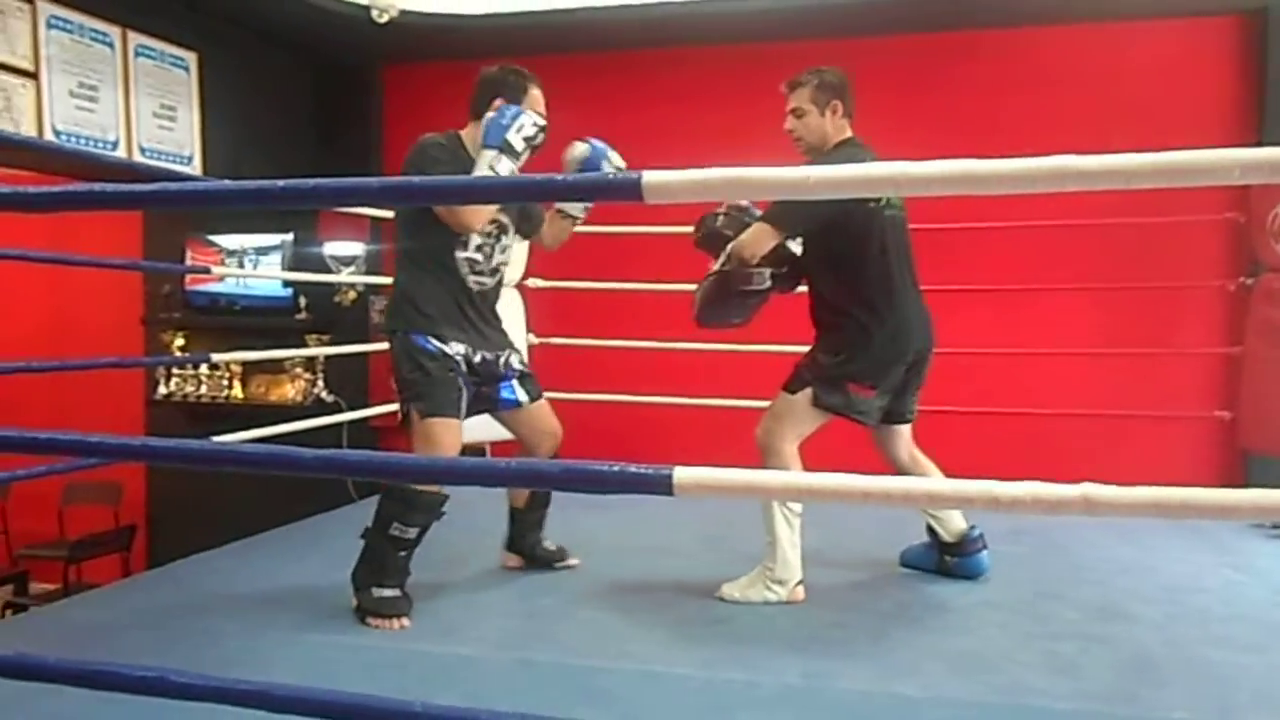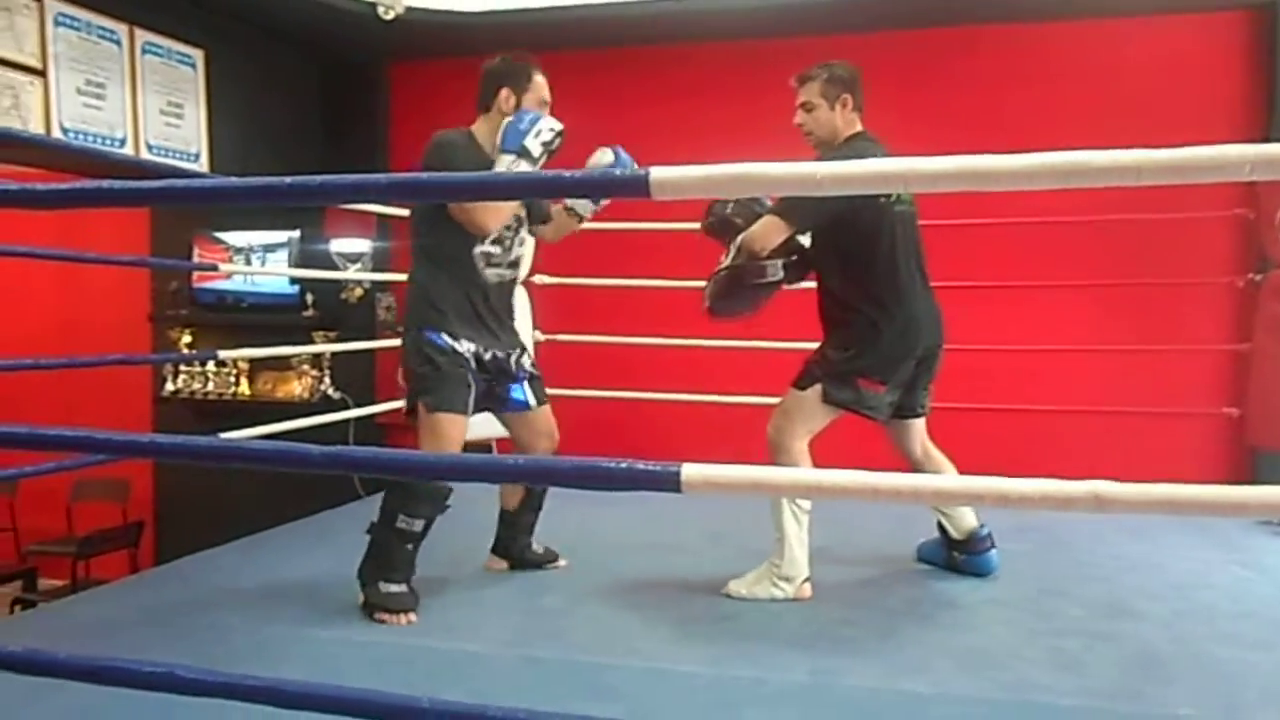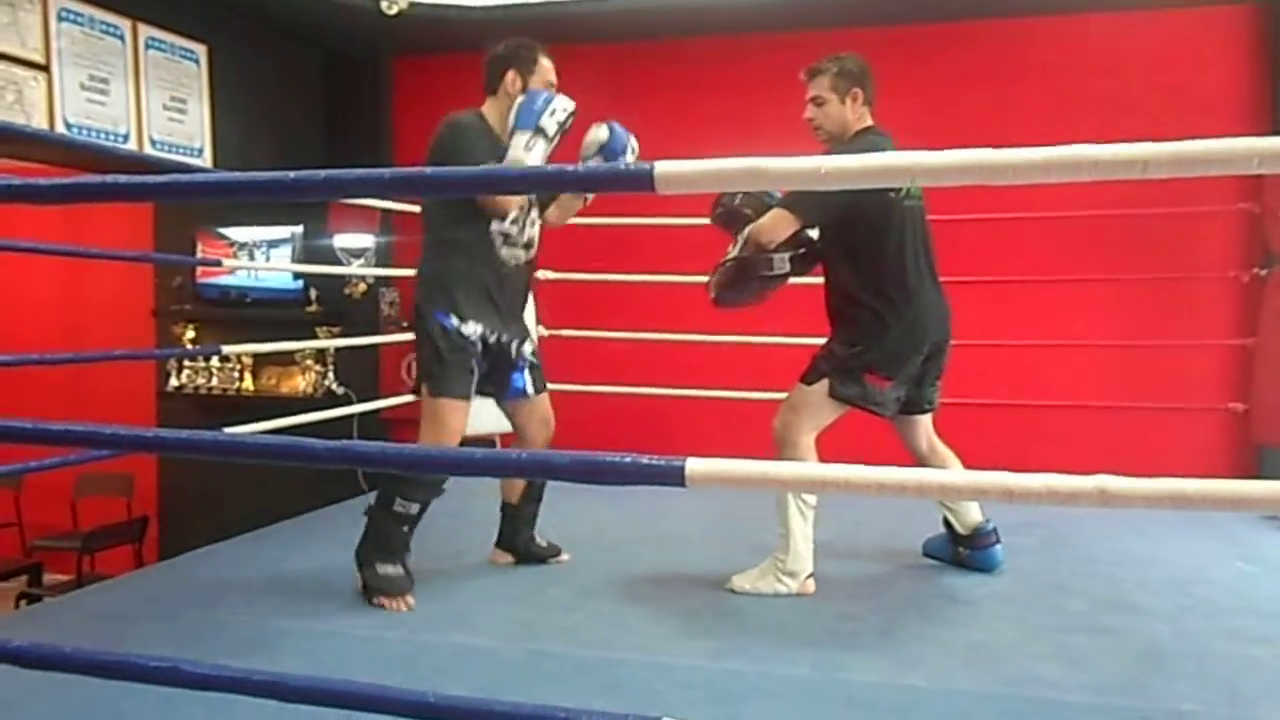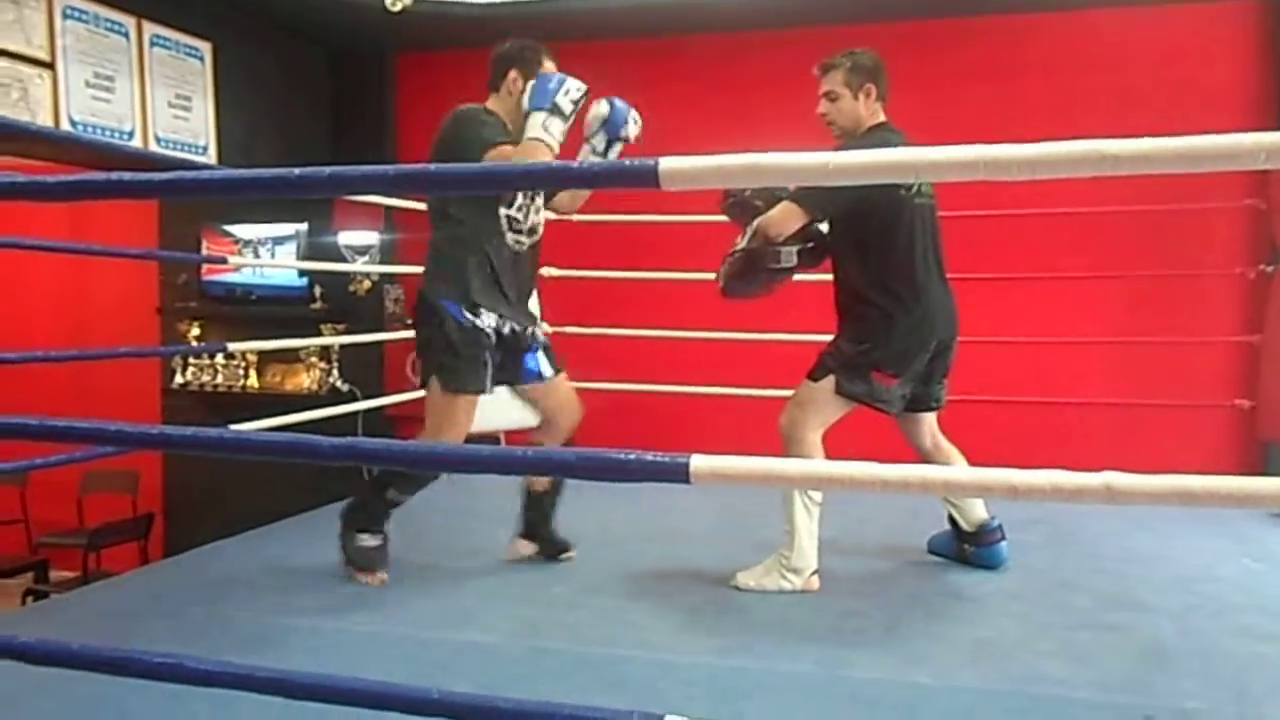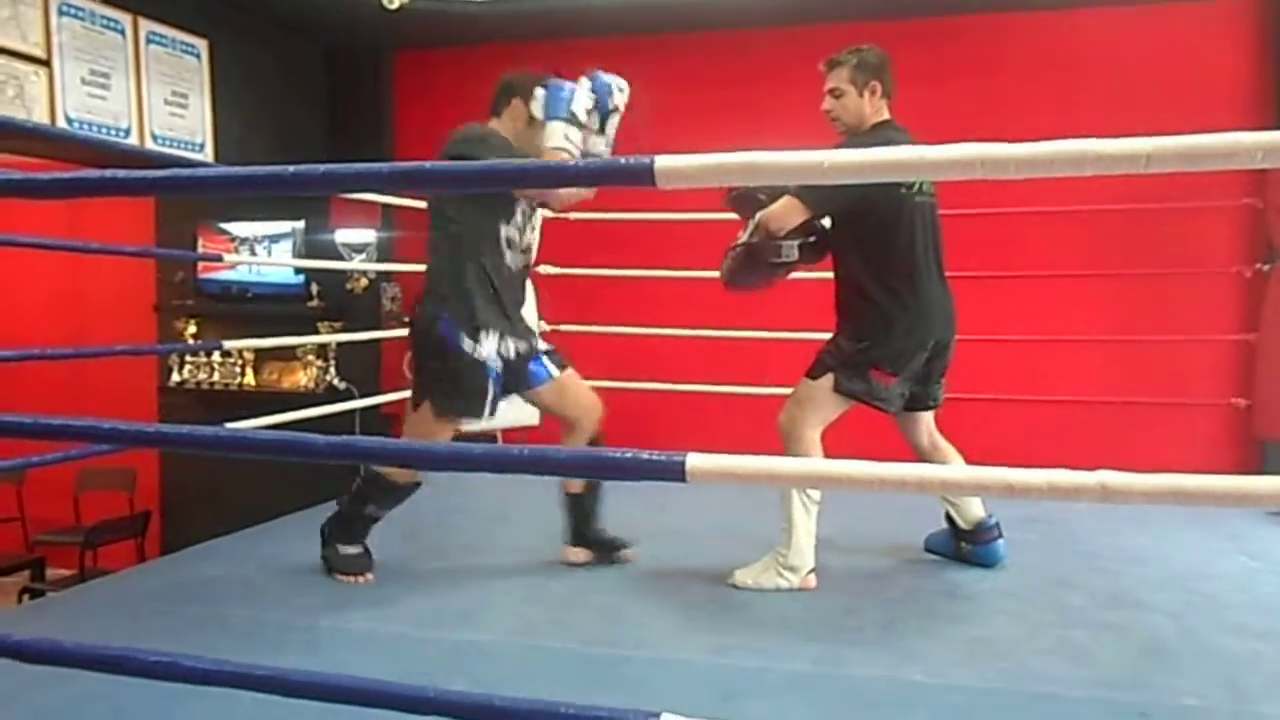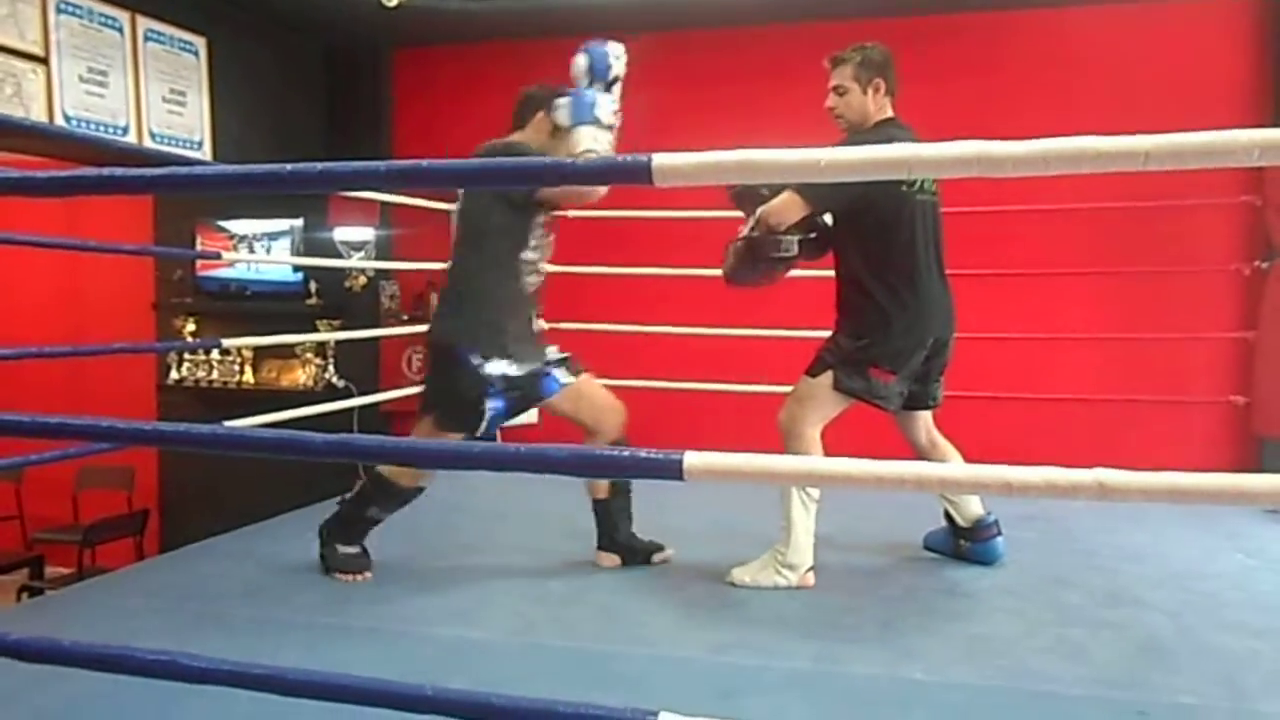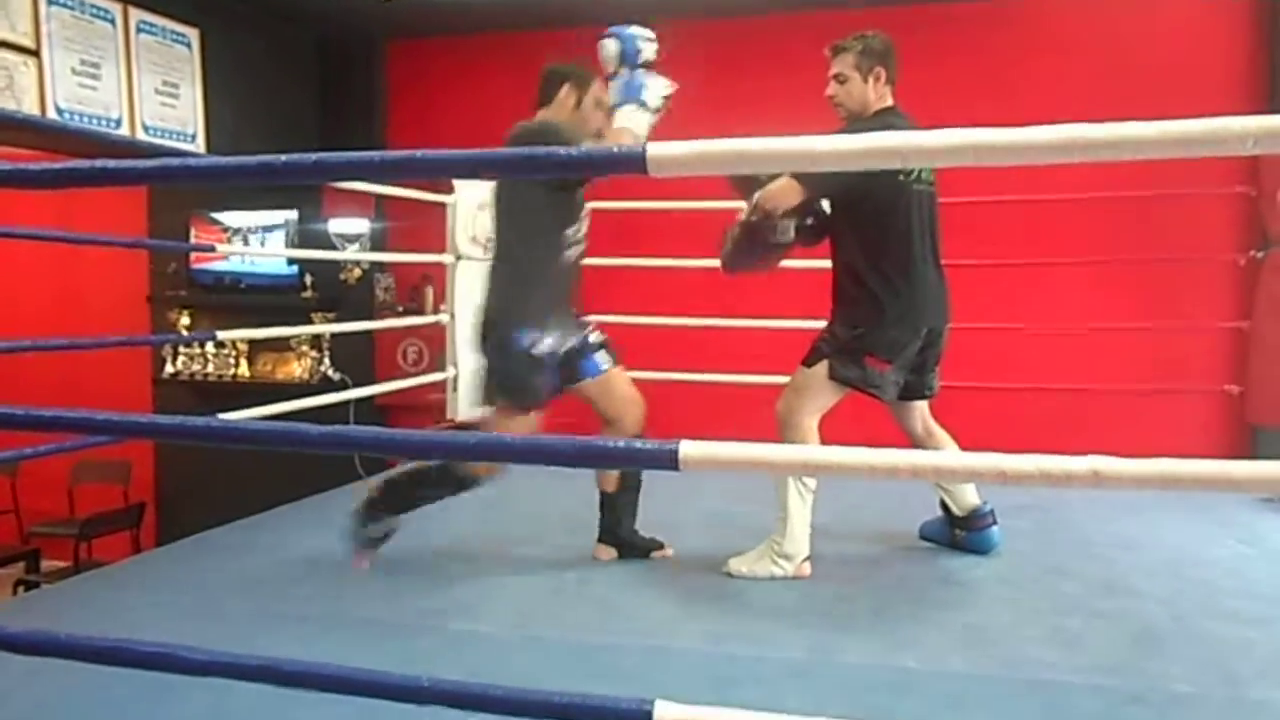
dt=0.1s
person 1, frame 1
left shoulder: (506, 174)
right shoulder: (433, 152)
left elbow: (549, 234)
right elbow: (468, 219)
right wrist: (501, 153)
left hip: (485, 334)
right hip: (430, 334)
left knee: (544, 435)
right knee: (436, 457)
left ankle: (524, 541)
right ankle: (377, 579)
person 1, frame 2
left shoulder: (514, 171)
right shoulder: (448, 150)
left elbow: (551, 228)
right elbow: (483, 219)
left wrist: (592, 192)
right wrist: (519, 157)
left hip: (496, 333)
right hip: (444, 331)
left knee: (541, 440)
right knee: (442, 452)
left ankle: (511, 545)
right ankle: (384, 575)
person 1, frame 3
left shoulder: (515, 146)
right shoulder: (462, 131)
left elbow: (555, 209)
right elbow: (505, 199)
left wrist: (598, 162)
right wrist: (536, 131)
left hip: (503, 318)
right hip: (454, 315)
left knee: (537, 428)
right knee: (441, 439)
left ankle: (514, 537)
right ankle: (383, 557)
person 1, frame 4
left shoulder: (517, 137)
right shoulder: (468, 123)
left elbow: (563, 200)
left wrist: (601, 145)
right wrist: (550, 116)
left hip: (509, 308)
right hip: (462, 305)
left knee: (564, 414)
right knee: (446, 436)
left ankle: (535, 529)
right ankle: (364, 524)
person 1, frame 5
left shoulder: (509, 160)
right shoulder: (473, 144)
left elbow: (568, 189)
right elbow: (563, 189)
left wrist: (601, 119)
right wrist: (564, 119)
left hip: (506, 326)
right hip: (462, 327)
left knee: (585, 414)
right knee: (425, 446)
left ankle: (584, 536)
right ankle: (343, 536)
person 1, frame 6
right shoulder: (504, 160)
left elbow: (587, 181)
right elbow: (588, 189)
left wrist: (604, 92)
right wrist: (590, 122)
left hip: (516, 340)
right hip: (476, 344)
left knee: (609, 419)
right knee: (424, 461)
left ankle: (617, 540)
right ankle: (342, 535)
person 1, frame 7
left shoulder: (543, 133)
right shoulder: (539, 133)
right elbow: (618, 153)
left wrist: (633, 79)
right wrist: (635, 105)
left hip: (557, 320)
right hip: (523, 325)
left knee: (629, 412)
left ankle: (618, 535)
right ankle: (381, 509)
person 2, frame 1
left shoulder: (828, 173)
right shoulder: (870, 168)
left elbow: (751, 247)
left wrist: (724, 261)
right wrist: (781, 260)
left hip: (864, 339)
right hip: (907, 333)
left knee: (775, 436)
right knee: (897, 447)
left ankle: (782, 577)
right ankle: (962, 544)
person 2, frame 2
left shoulder: (839, 168)
right shoulder: (882, 163)
left elbow: (762, 240)
left wrist: (733, 256)
right wrist: (785, 250)
left hip: (874, 335)
right hip: (917, 329)
left knee: (786, 433)
right knee: (913, 441)
left ankle: (789, 574)
right ankle: (972, 542)
person 2, frame 3
left shoulder: (848, 162)
right shoulder: (891, 157)
left elbow: (769, 232)
left wrist: (741, 240)
right wrist: (800, 246)
left hip: (880, 329)
right hip: (925, 323)
left knee: (792, 428)
right knee: (919, 435)
left ankle: (793, 569)
right ankle: (977, 537)
person 2, frame 4
left shoulder: (860, 158)
right shoulder: (904, 154)
left elbow: (779, 225)
left wrist: (752, 234)
right wrist: (808, 240)
left hip: (888, 327)
right hip: (932, 321)
left knee: (799, 425)
right knee: (923, 432)
left ankle: (798, 566)
right ankle: (982, 535)
person 2, frame 5
left shoulder: (864, 154)
right shoulder: (908, 152)
left elbow: (779, 219)
left wrist: (751, 234)
right wrist: (809, 236)
left hip: (886, 326)
right hip: (929, 321)
left knee: (797, 423)
right knee: (921, 431)
left ankle: (794, 564)
right ankle: (980, 533)
person 2, frame 6
left shoulder: (866, 151)
right shoulder: (911, 151)
left elbow: (780, 214)
left wrist: (752, 229)
right wrist: (808, 233)
left hip: (885, 324)
right hip: (928, 320)
left knee: (798, 421)
right knee: (919, 428)
left ankle: (793, 562)
right ankle: (978, 530)
person 2, frame 7
left shoulder: (864, 139)
right shoulder: (910, 138)
left elbow: (778, 199)
left wrist: (751, 214)
right wrist: (808, 216)
left hip: (880, 313)
right hip: (923, 308)
left knee: (795, 411)
right knee: (916, 419)
left ankle: (788, 552)
right ankle: (974, 519)
